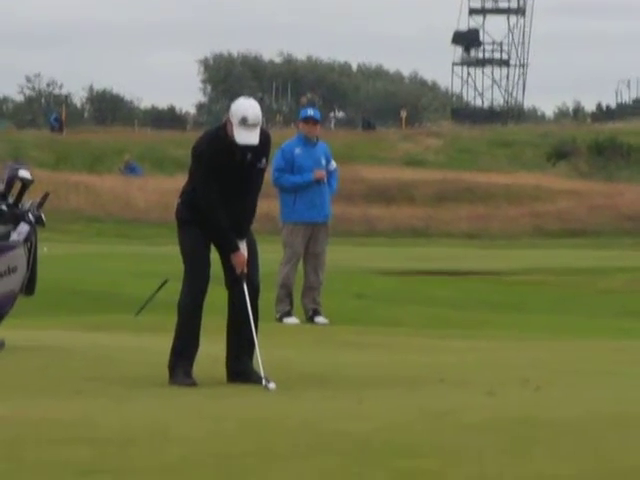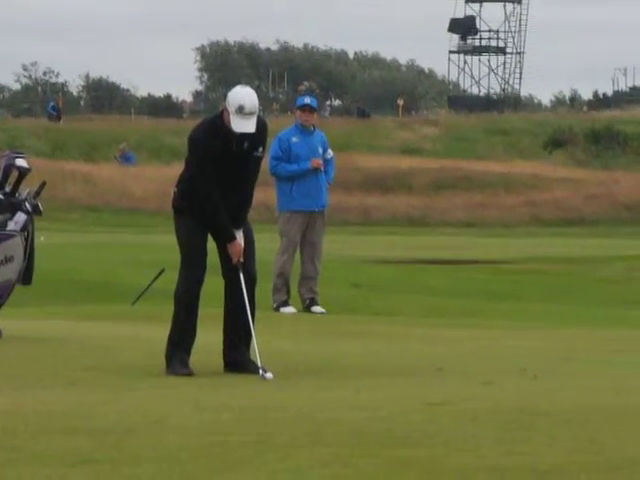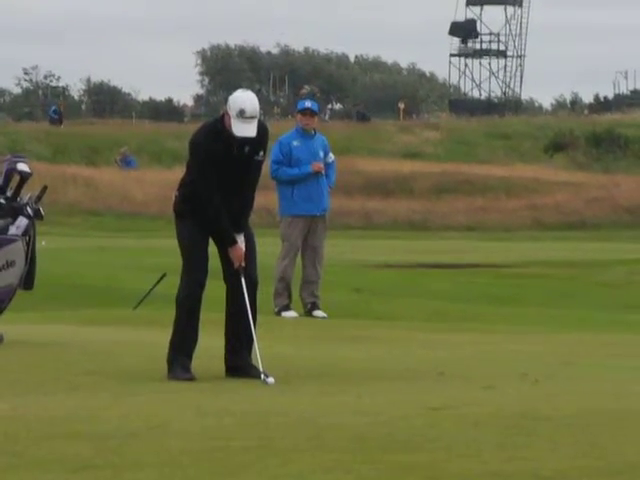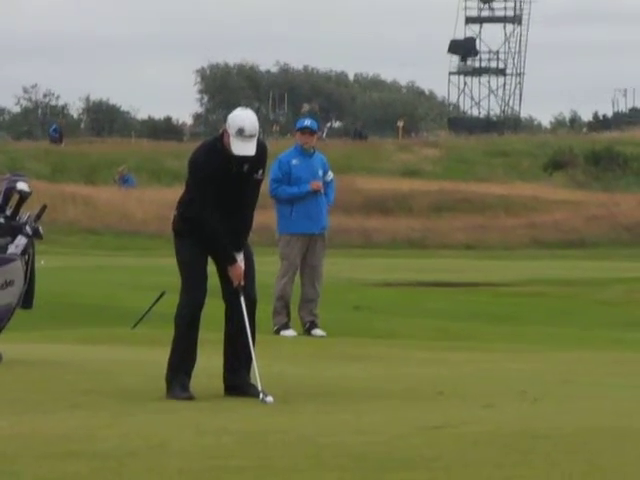
dt=0.2s
person 1, frame 1
left shoulder: (263, 141)
right shoulder: (206, 146)
left elbow: (251, 192)
right elbow: (209, 204)
left wrist: (242, 238)
right wrist: (231, 248)
left hip: (236, 219)
right hip: (197, 218)
left knee: (248, 286)
right knee: (196, 286)
left ankle: (241, 365)
right ankle: (180, 365)
person 1, frame 2
left shoulder: (259, 129)
right shoulder: (203, 135)
left elbow: (248, 181)
right elbow: (206, 193)
left wrist: (238, 228)
right wrist: (228, 238)
left hip: (233, 208)
right hip: (193, 207)
left knee: (245, 276)
right knee: (192, 276)
left ankle: (237, 355)
right ankle: (177, 356)
person 1, frame 3
left shoulder: (260, 133)
right shoulder: (204, 138)
left elbow: (248, 185)
right elbow: (207, 197)
left wrist: (239, 232)
right wrist: (229, 241)
left hip: (234, 212)
right hip: (195, 211)
left knee: (246, 280)
right knee: (194, 280)
left ankle: (239, 359)
right ankle: (179, 360)
person 1, frame 4
left shoulder: (259, 151)
right shoulder: (203, 157)
left elbow: (247, 203)
right elbow: (206, 215)
left wrist: (239, 250)
right wrist: (228, 260)
left hip: (233, 231)
right hip: (193, 230)
left knee: (245, 298)
right knee: (193, 299)
left ankle: (238, 378)
right ankle: (177, 379)
person 2, frame 1
left shoulder: (324, 149)
right shoulder: (287, 148)
left elbow: (333, 173)
right elbow: (279, 178)
left wrist: (329, 192)
right wrist: (310, 177)
left hip: (321, 215)
right hip: (296, 216)
left knee: (316, 263)
right knee: (290, 261)
left ankle: (313, 308)
right ankle: (284, 308)
person 2, frame 2
left shoulder: (321, 138)
right shoulder: (284, 137)
left elbow: (330, 162)
right elbow: (275, 167)
left wrist: (326, 181)
right wrist: (307, 166)
left hip: (318, 204)
right hip: (293, 205)
left knee: (313, 253)
right knee: (287, 251)
left ankle: (310, 297)
right ankle: (280, 299)
person 2, frame 3
left shoulder: (322, 141)
right shoulder: (285, 141)
left elbow: (331, 166)
right elbow: (276, 171)
left wrist: (327, 185)
right wrist: (308, 170)
left hip: (319, 208)
right hip: (294, 209)
left knee: (315, 257)
right knee: (288, 255)
left ankle: (311, 301)
right ankle: (282, 303)
person 2, frame 4
left shoulder: (321, 160)
right shoulder: (284, 159)
left elbow: (330, 184)
right elbow: (275, 189)
left wrist: (327, 203)
right wrist: (307, 188)
left hip: (318, 227)
right hip: (293, 228)
left knee: (313, 275)
right knee: (287, 273)
left ankle: (310, 320)
right ankle: (281, 321)
